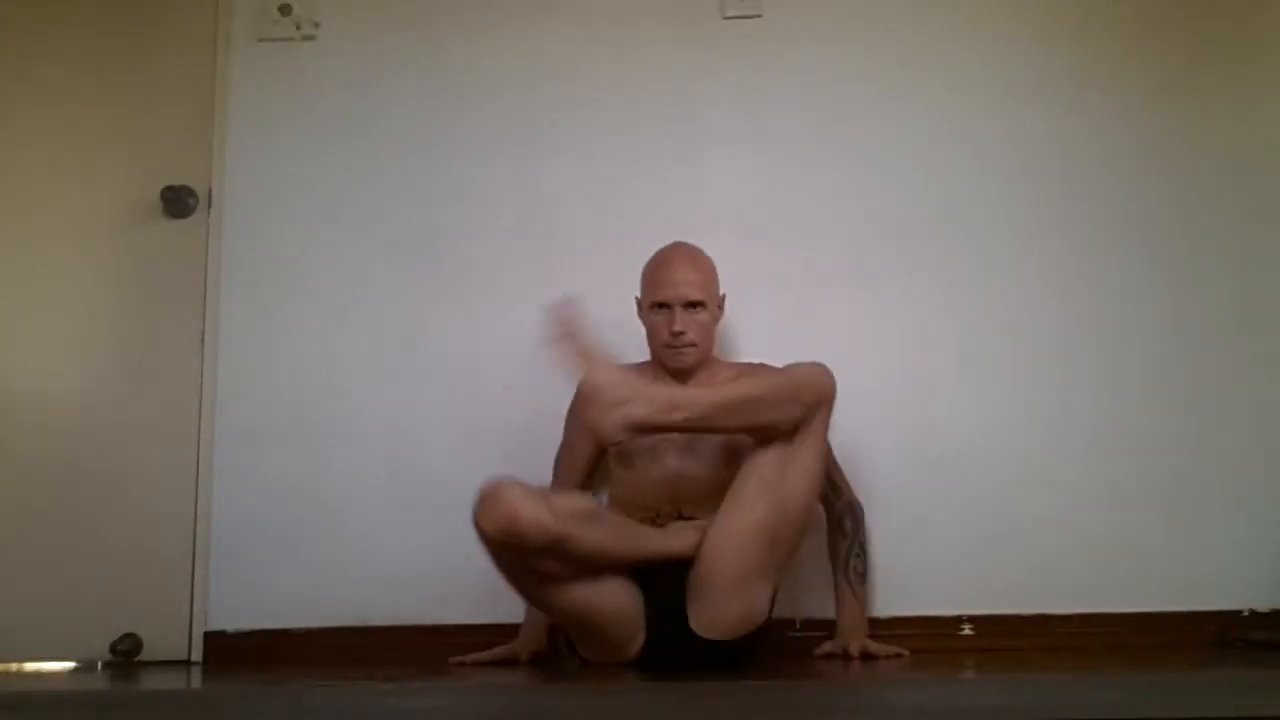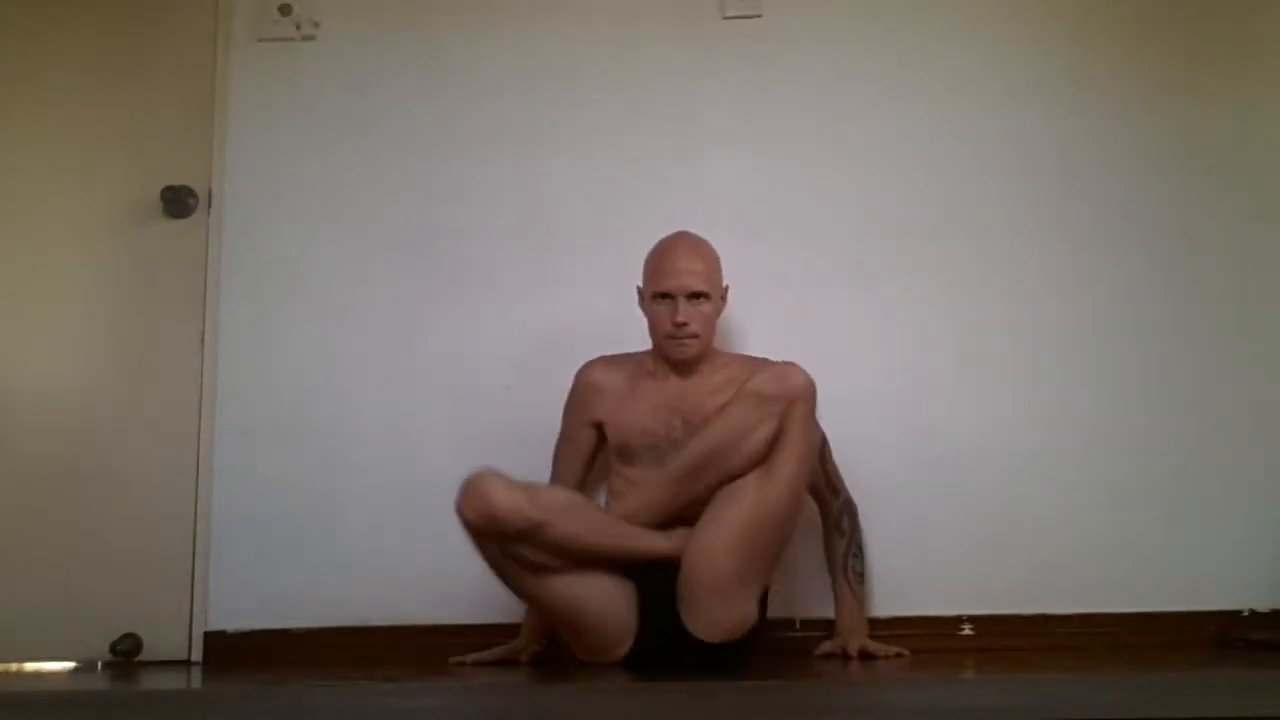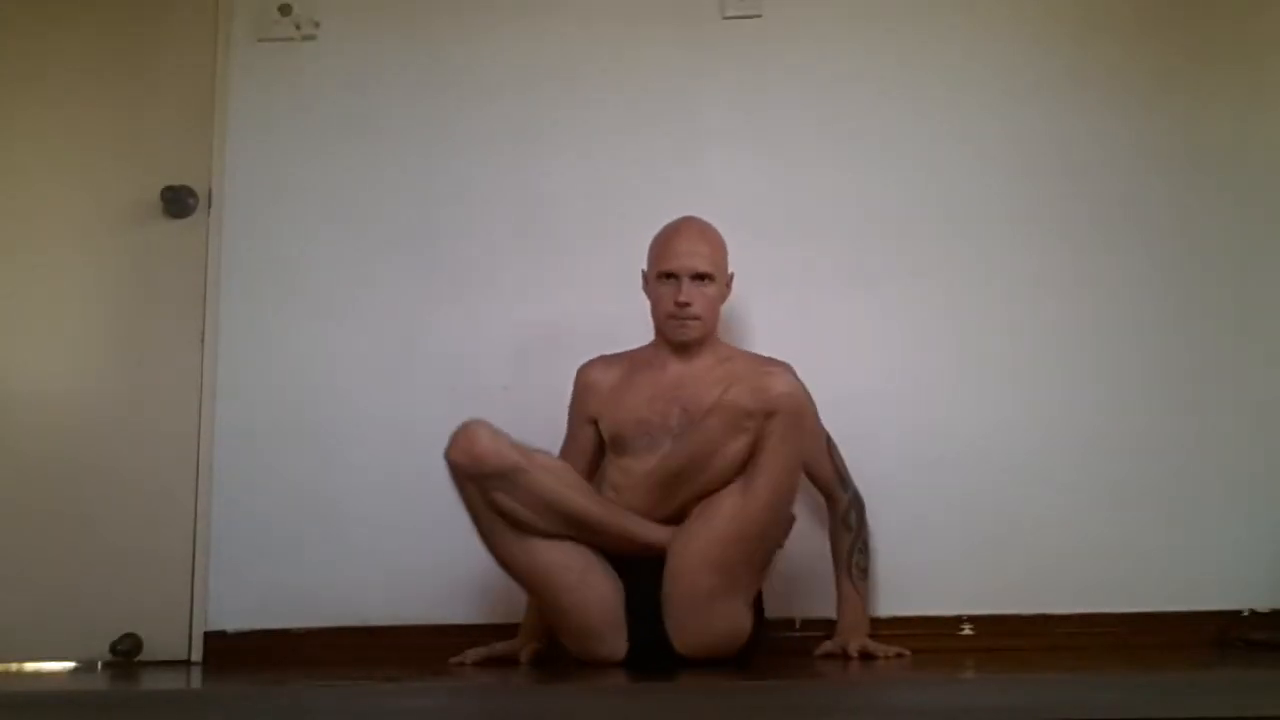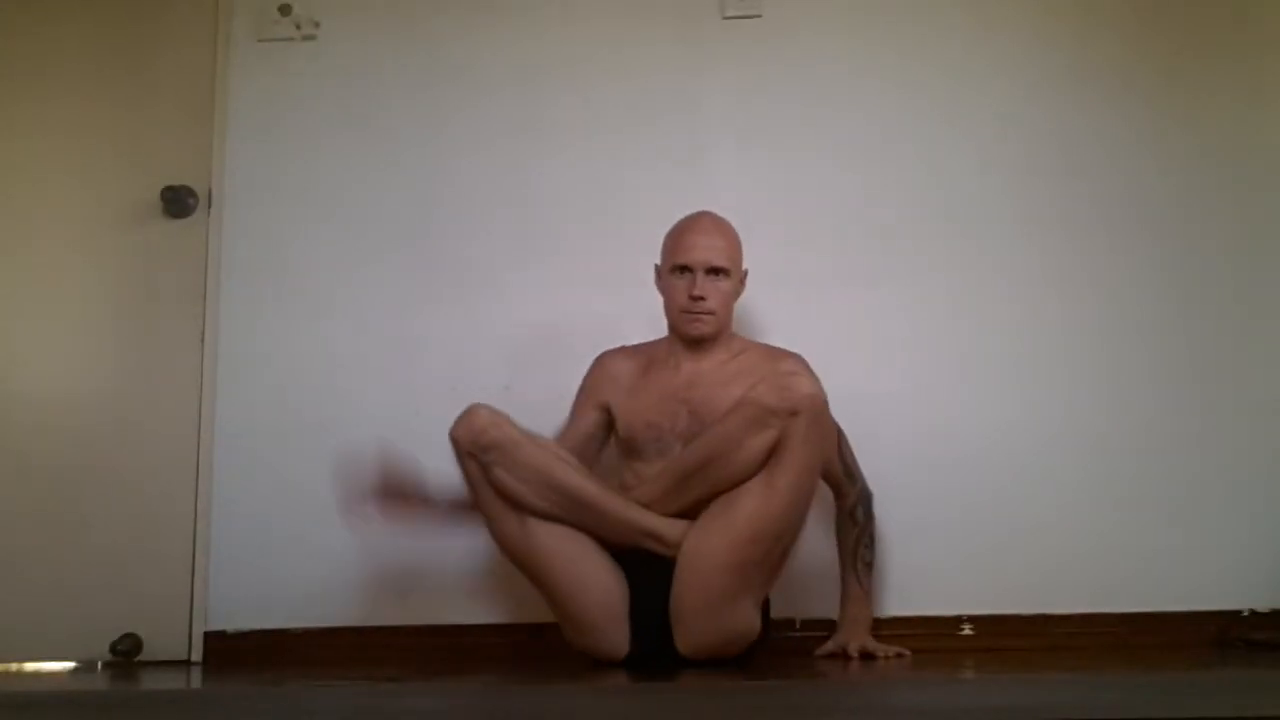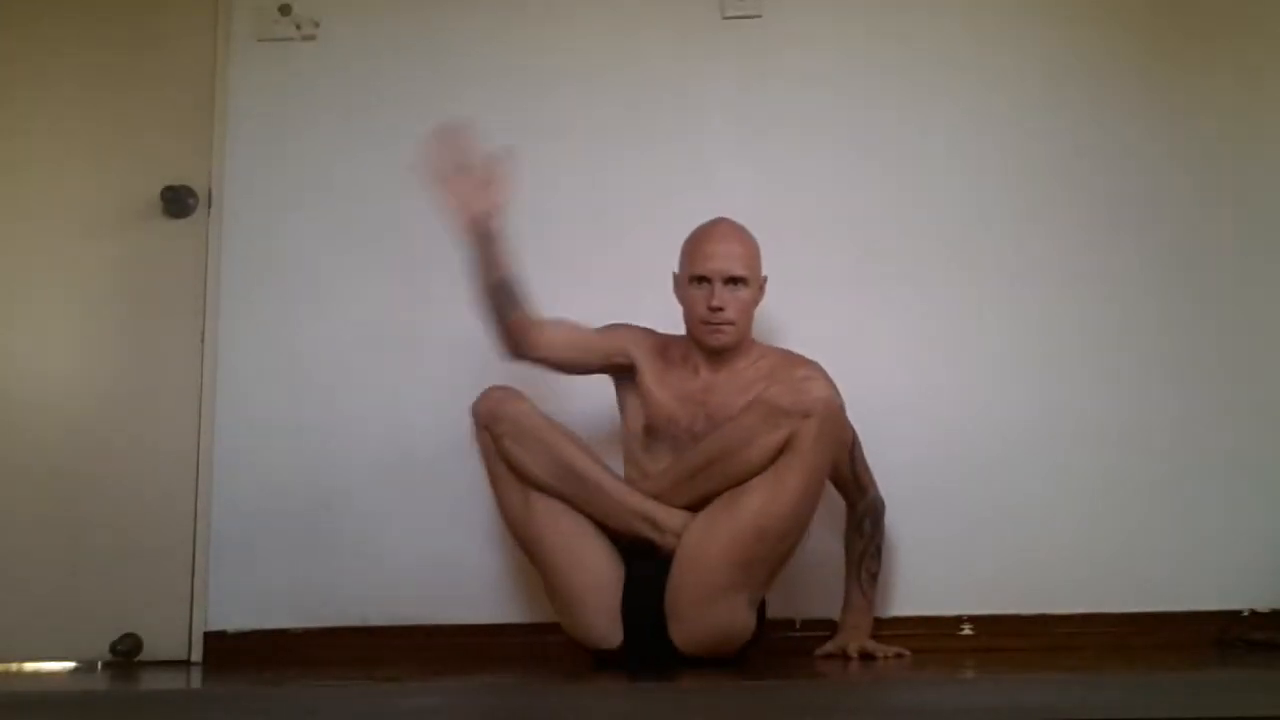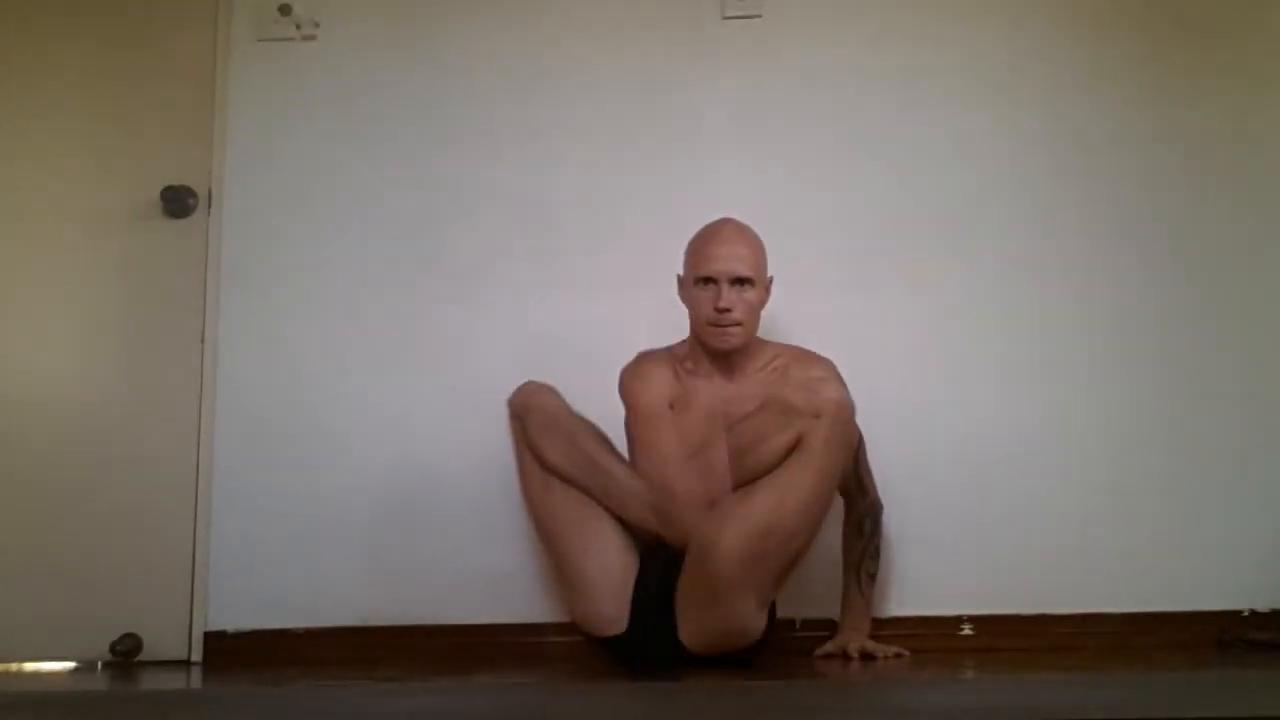
dt=0.2s
person 1, frame 1
left shoulder: (766, 391)
right shoulder: (599, 395)
left elbow: (841, 503)
right elbow: (556, 515)
left wrist: (852, 627)
right wrist: (532, 634)
left hip: (720, 615)
right hip: (622, 620)
left knee: (814, 382)
right knee: (501, 512)
person 1, frame 2
left shoulder: (764, 387)
right shoulder: (599, 385)
left elbow: (836, 502)
right elbow: (557, 500)
left wrist: (851, 626)
right wrist: (532, 632)
left hip: (713, 619)
right hip: (617, 620)
left knee: (791, 385)
right knee: (484, 500)
person 1, frame 3
left shoulder: (764, 380)
right shoulder: (600, 381)
left elbow: (842, 496)
right elbow: (559, 503)
left wrist: (853, 626)
right wrist: (532, 630)
left hip: (708, 617)
right hip: (608, 622)
left knee: (776, 395)
right knee: (471, 446)
person 1, frame 4
left shoulder: (778, 372)
right shoulder: (618, 372)
left elbow: (852, 492)
right elbow: (553, 484)
left wrist: (856, 623)
left hip: (710, 618)
right hip: (610, 616)
left knee: (798, 397)
right knee: (477, 427)
person 1, frame 5
left shoulder: (793, 378)
right shoulder: (641, 355)
left elbow: (865, 499)
right elbow: (526, 338)
left wrist: (856, 623)
right wrist: (484, 225)
left hip: (706, 613)
right hip: (611, 612)
left knee: (813, 399)
right knee: (496, 406)
right ankle: (663, 525)
person 1, frame 6
left shoulder: (808, 376)
right shoulder: (653, 376)
left elbow: (864, 501)
right elbow: (660, 462)
left wrist: (855, 625)
right wrist: (686, 507)
left hip: (718, 614)
right hip: (622, 610)
left knee: (826, 404)
right knee: (532, 403)
right ankle: (677, 530)
